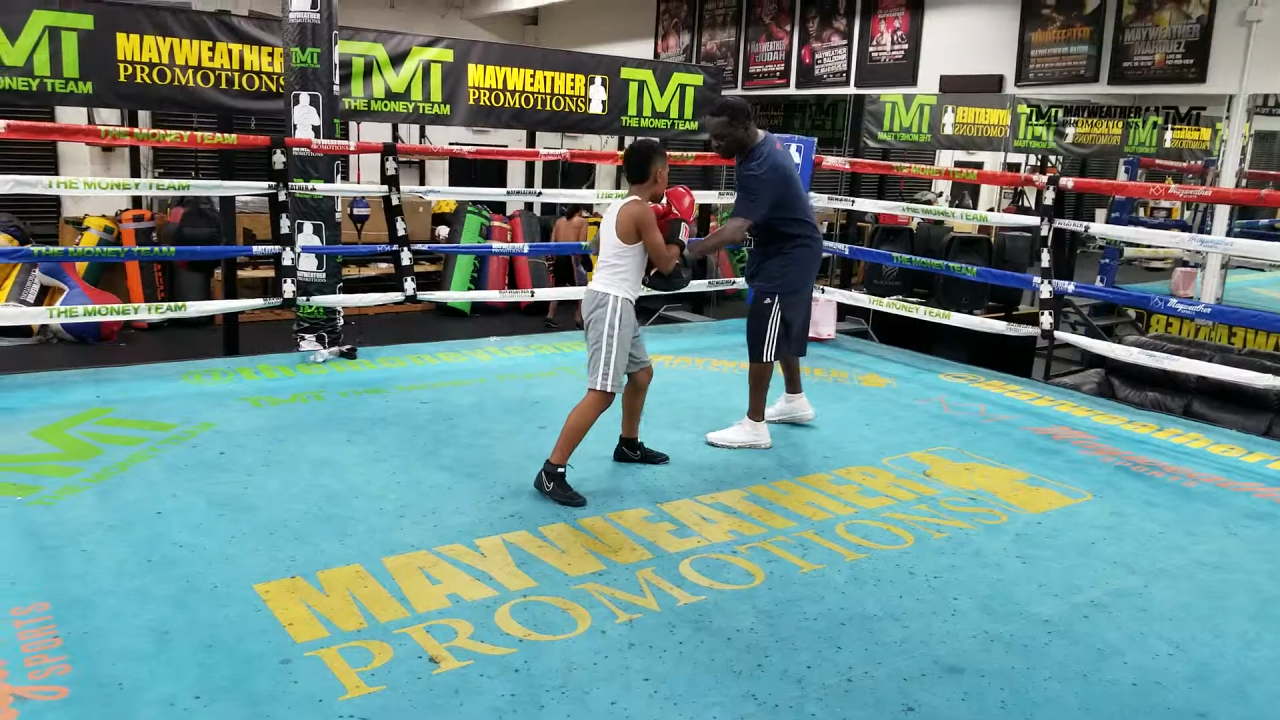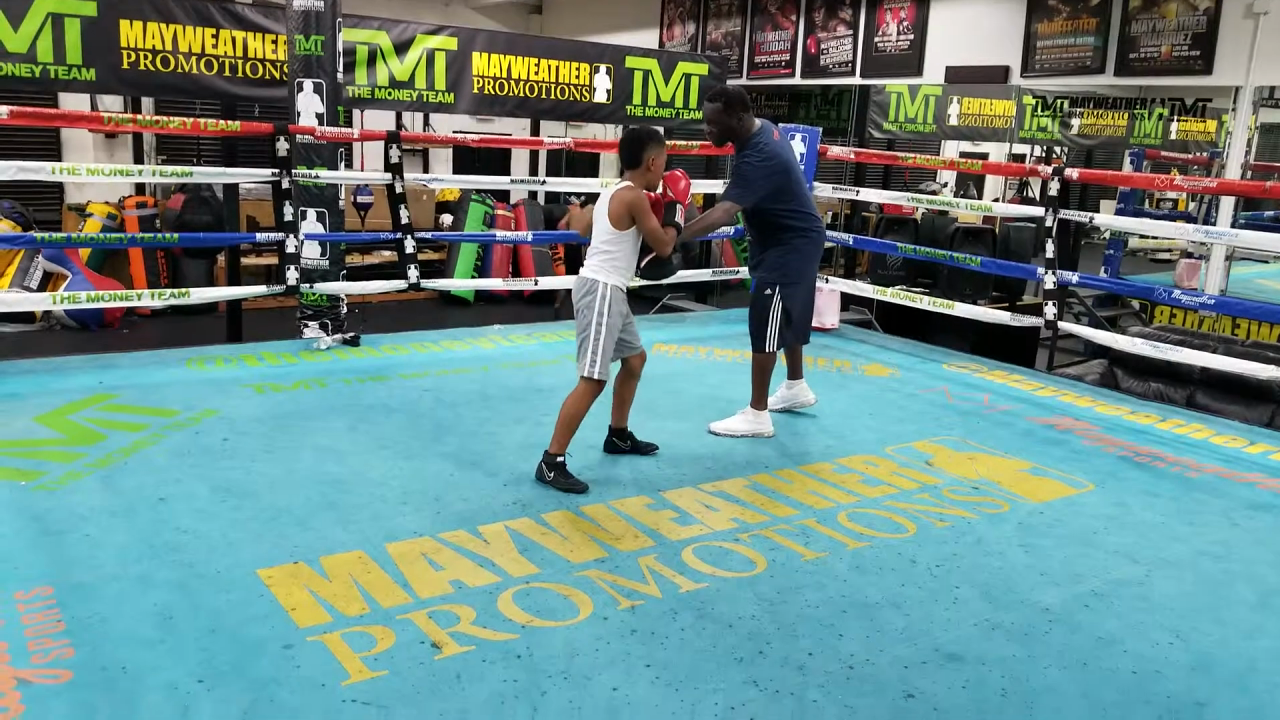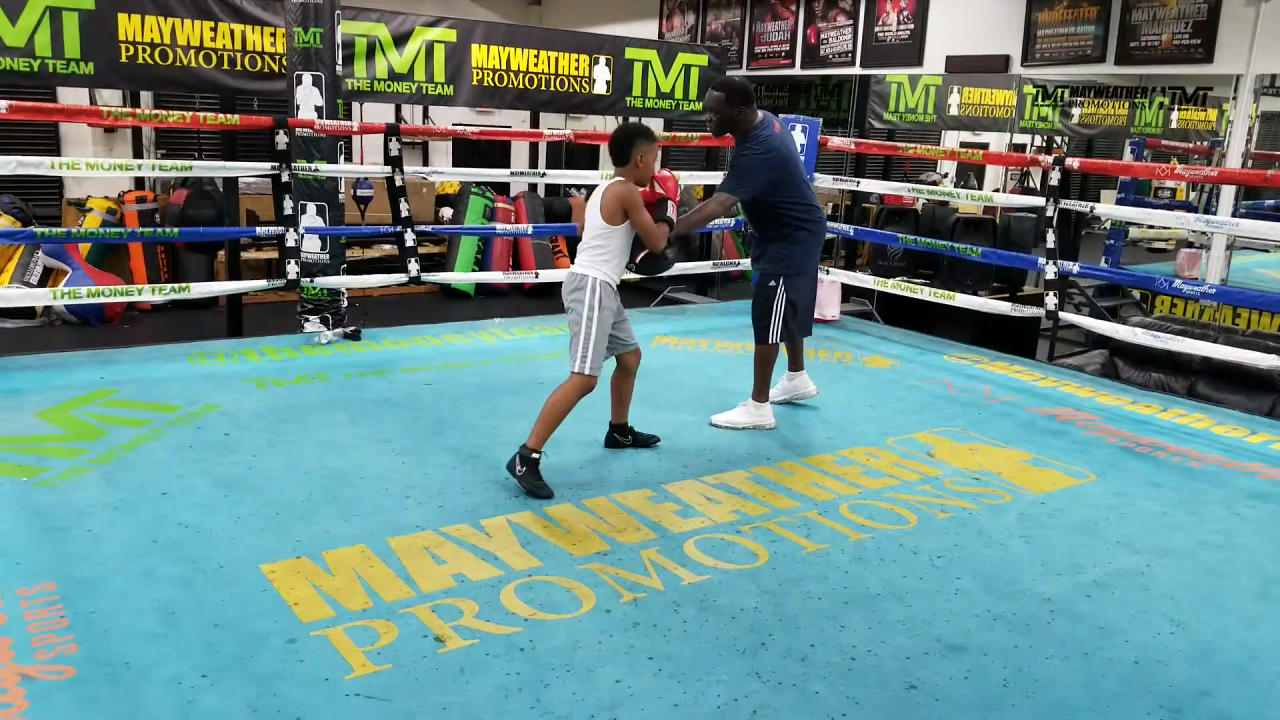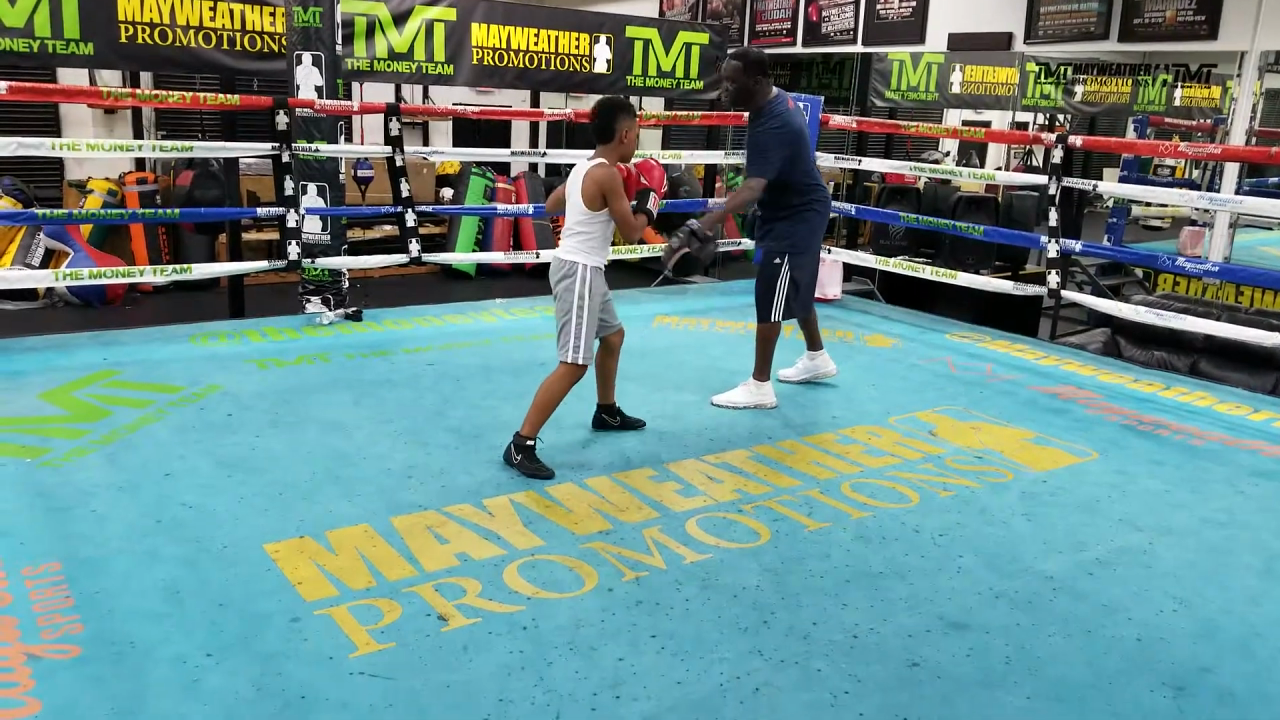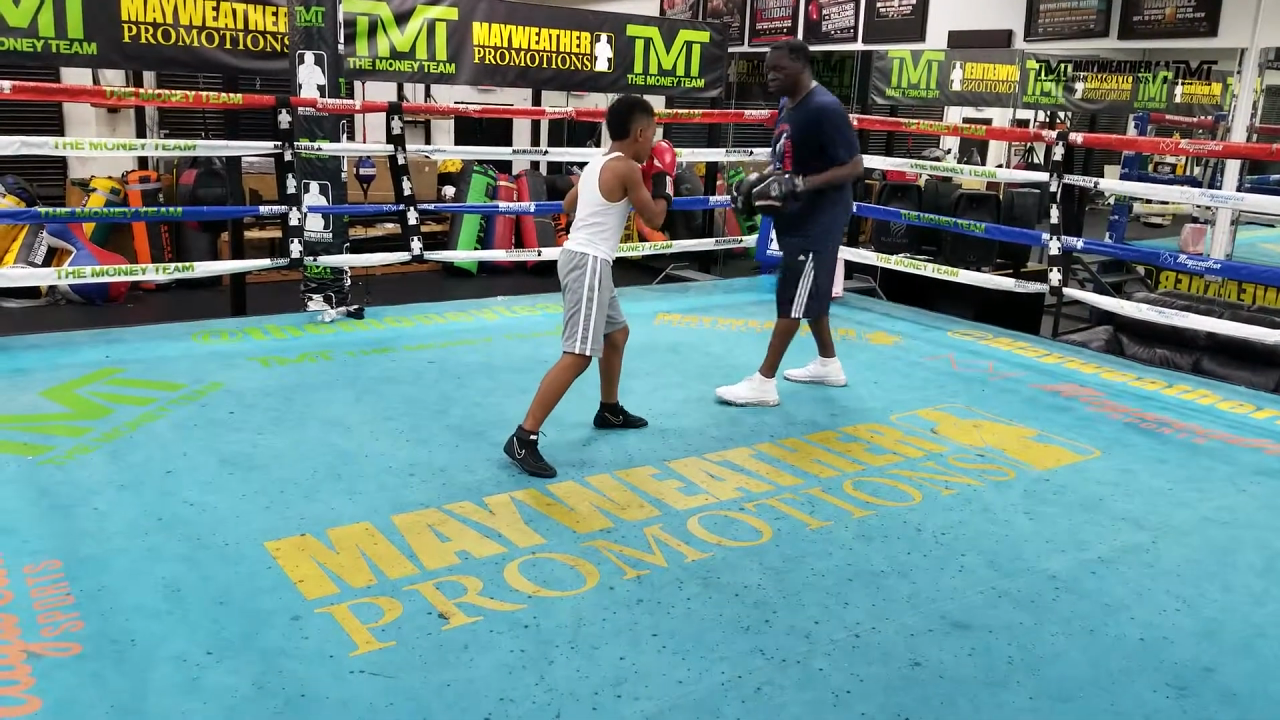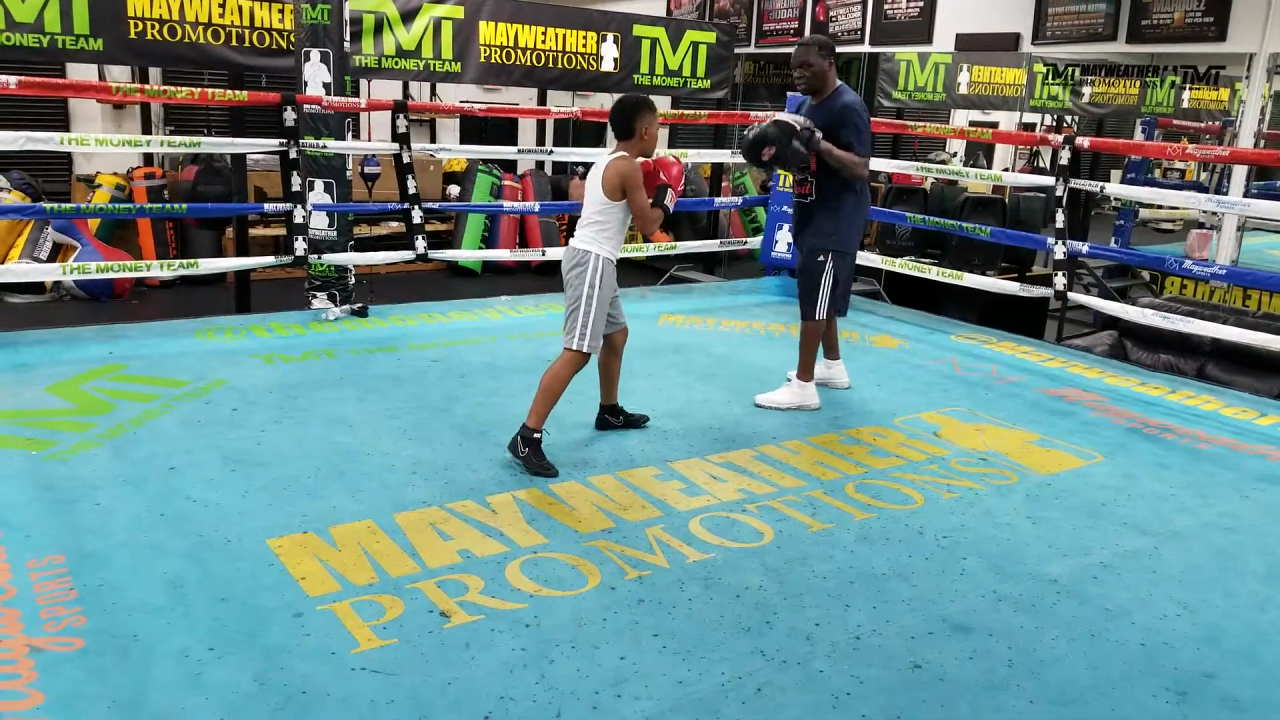
dt=0.4s
person 1, frame 1
left shoulder: (619, 207)
right shoulder: (641, 211)
left elbow: (597, 245)
right elbow: (665, 264)
right wrist: (680, 224)
left hip: (613, 302)
right hip: (611, 303)
left knee: (642, 373)
right knee: (601, 392)
left ankle: (629, 445)
right ankle: (552, 472)
person 1, frame 2
left shoulder: (612, 193)
right shoulder: (634, 197)
left elbow: (581, 229)
right elbow: (663, 247)
right wrist: (675, 206)
left hip: (608, 289)
right hip: (601, 290)
left knee: (635, 359)
right knee: (593, 380)
left ankle: (618, 436)
right ankle: (551, 463)
person 1, frame 3
left shoulder: (605, 190)
right shoulder: (627, 192)
left elbow: (584, 228)
right elbow: (656, 243)
right wrist: (666, 204)
left hip: (601, 287)
right hip: (591, 287)
left knee: (630, 355)
right knee: (584, 377)
left ankle: (620, 431)
right ankle: (526, 457)
person 1, frame 4
left shoulder: (583, 168)
right shoulder: (607, 175)
left elbow: (551, 207)
right elbow: (632, 233)
right wrist: (649, 198)
left hip: (584, 269)
right hip: (580, 272)
left knee: (613, 336)
right knee: (574, 364)
left ankle: (607, 412)
right ankle: (521, 445)
person 1, frame 5
left shoulder: (597, 165)
right shoulder: (626, 168)
left elbow: (568, 205)
right elbow: (655, 219)
right wrist: (664, 178)
left hip: (586, 259)
right hip: (589, 263)
left knee: (617, 334)
right knee: (578, 355)
left ankle: (609, 410)
right ankle: (523, 439)
person 1, frame 6
left shoulder: (607, 163)
right shoulder: (629, 168)
right elbow: (648, 226)
right wrist: (668, 189)
left hip: (594, 260)
right hip: (592, 261)
left knee: (616, 335)
right knee: (577, 353)
left ankle: (610, 412)
right ankle: (527, 438)
person 2, frame 1
left shoulder: (762, 167)
right shoulder: (762, 144)
left elbow: (734, 229)
left wrist: (688, 252)
left hip: (789, 255)
right hip: (784, 249)
left knee: (762, 335)
right knee: (780, 330)
left ankle: (754, 426)
right ankle: (795, 401)
person 2, frame 2
left shoulder: (759, 157)
right shoulder: (763, 129)
left elbow: (722, 213)
left wrist: (673, 237)
left hip: (790, 245)
right hip: (791, 238)
left knee: (764, 324)
right knee: (786, 316)
left ankle: (757, 415)
right ankle: (796, 387)
person 2, frame 3
left shoulder: (760, 150)
right shoulder: (764, 121)
left elbow: (718, 204)
left wrist: (668, 231)
left hip: (792, 237)
right hip: (790, 231)
left knee: (768, 316)
right knee: (786, 310)
left ankle: (758, 407)
right ankle: (797, 379)
person 2, frame 4
left shoulder: (773, 125)
right shoulder: (774, 102)
left elbow: (751, 189)
left wrist: (702, 226)
left hip: (796, 217)
right hip: (795, 211)
left knee: (770, 297)
right knee: (794, 290)
left ankle: (760, 386)
right ankle: (817, 358)
person 2, frame 5
left shoulder: (824, 109)
right shoulder: (789, 107)
left elbow: (854, 166)
left wrist: (802, 185)
right wrist: (765, 178)
left hip: (820, 216)
right hip: (802, 215)
left knee: (792, 297)
right knee: (809, 291)
left ankle: (764, 382)
right ankle: (828, 364)
person 2, frame 6
left shoulder: (848, 106)
right shoulder: (805, 105)
left elbow: (860, 169)
left wrist: (816, 140)
right wrist: (772, 151)
left hip: (838, 216)
right hip: (812, 213)
left knee: (815, 297)
right knee: (820, 294)
left ankle: (803, 386)
right ankle: (832, 366)
